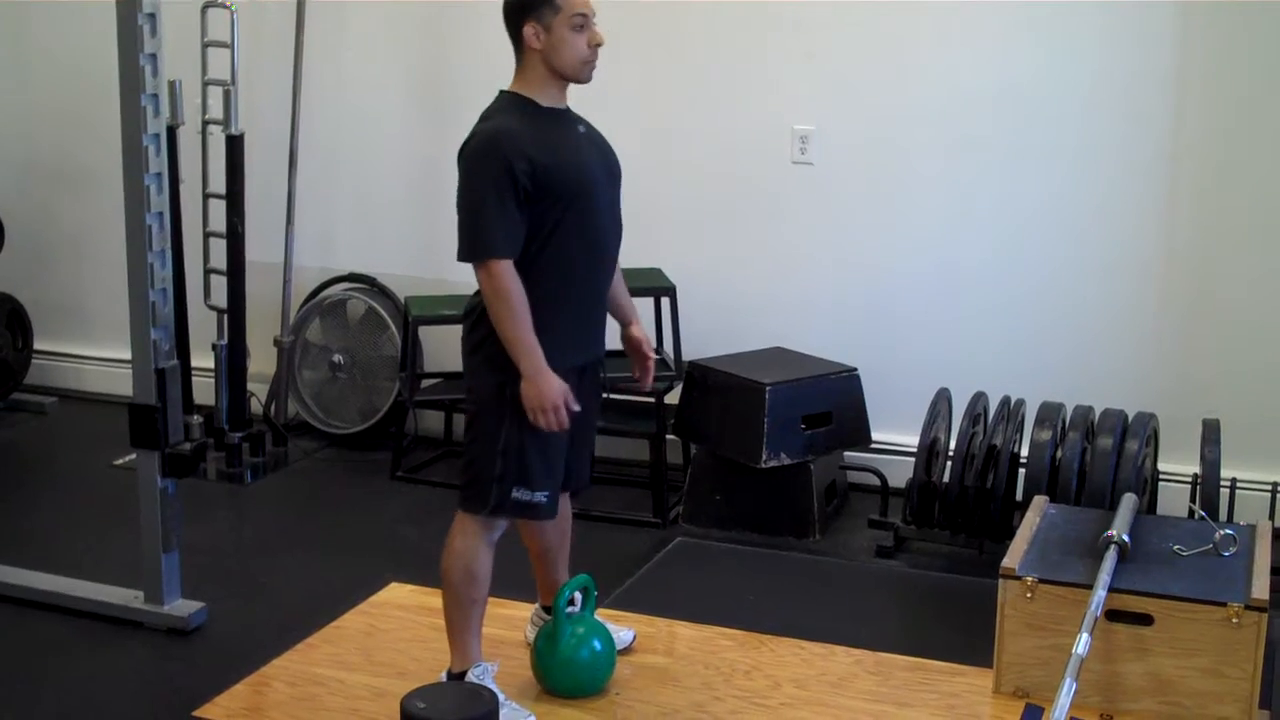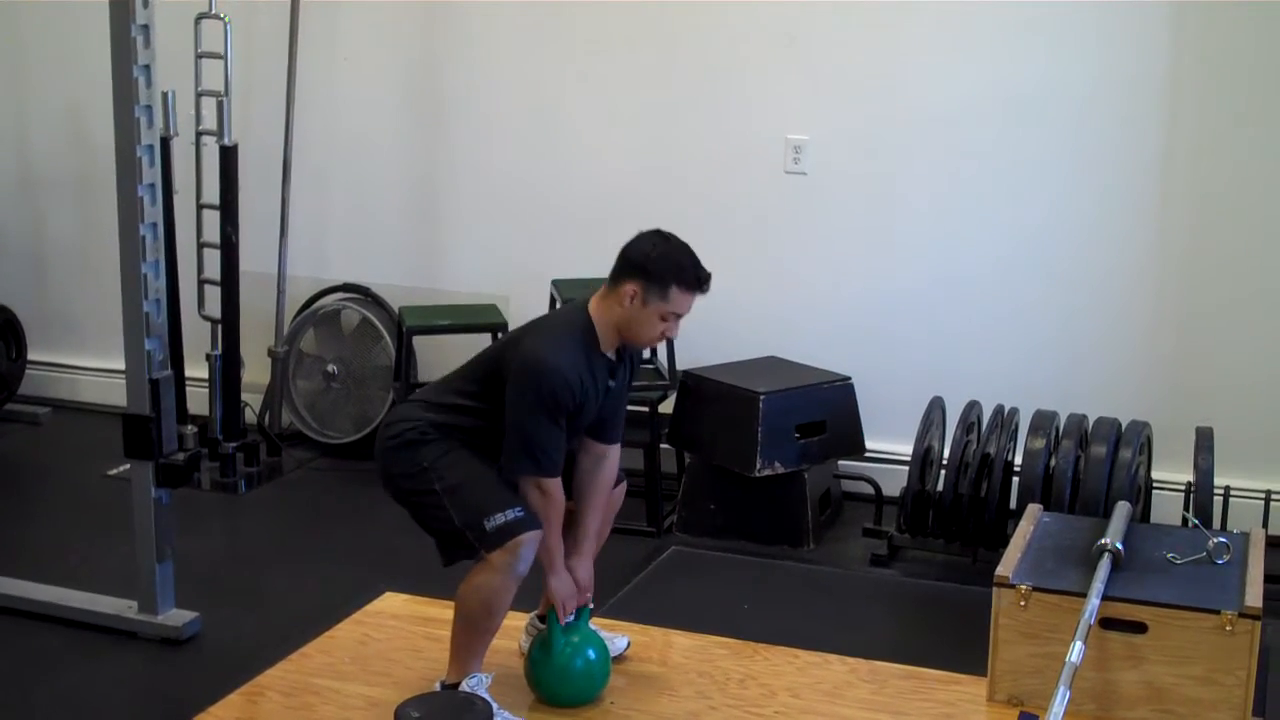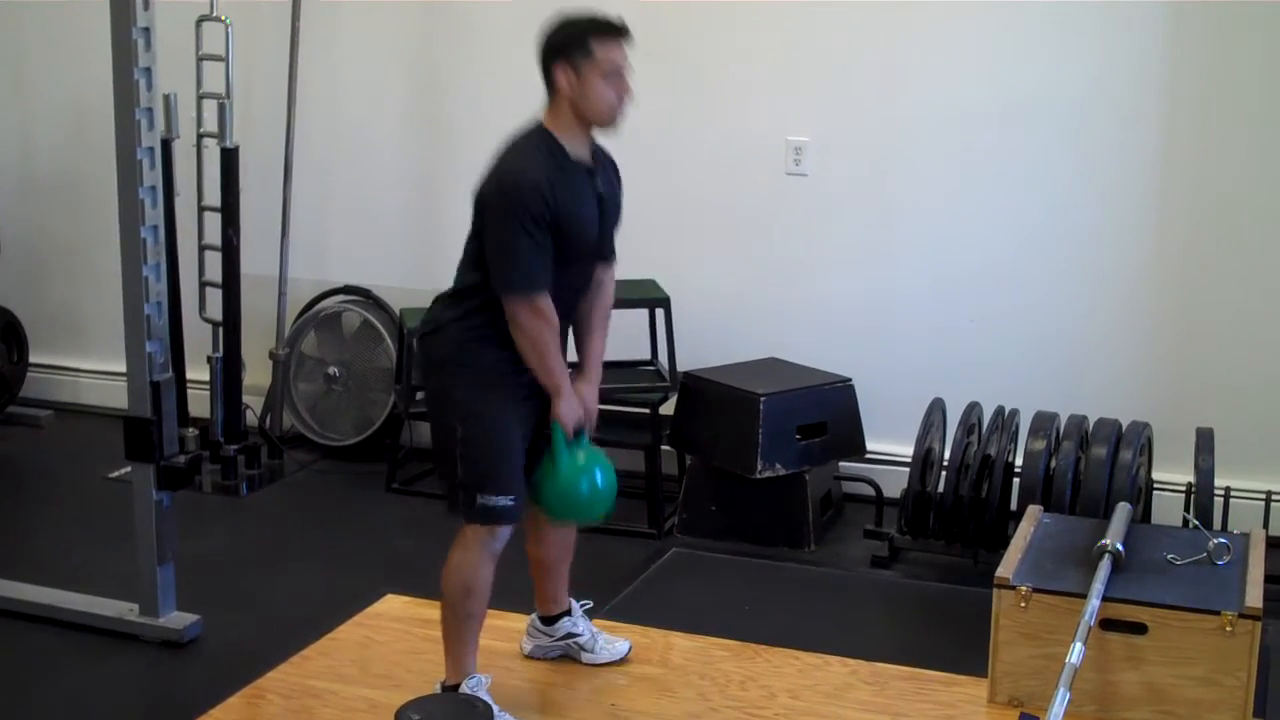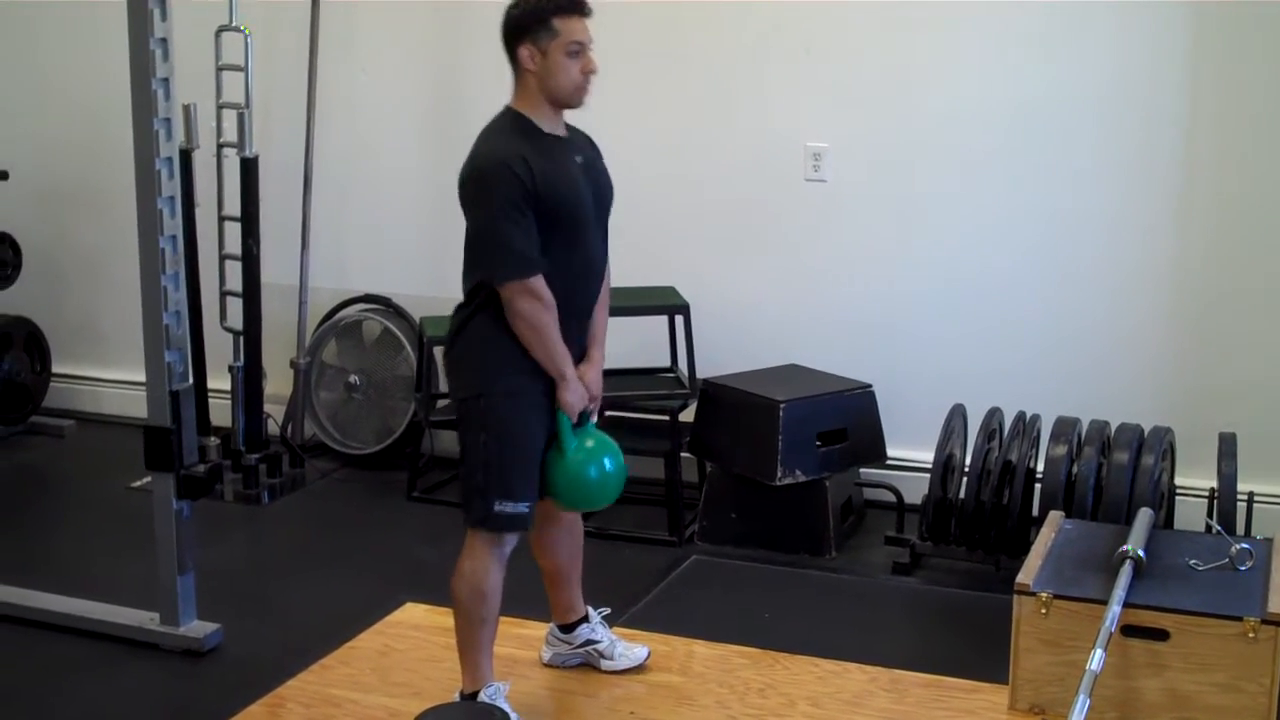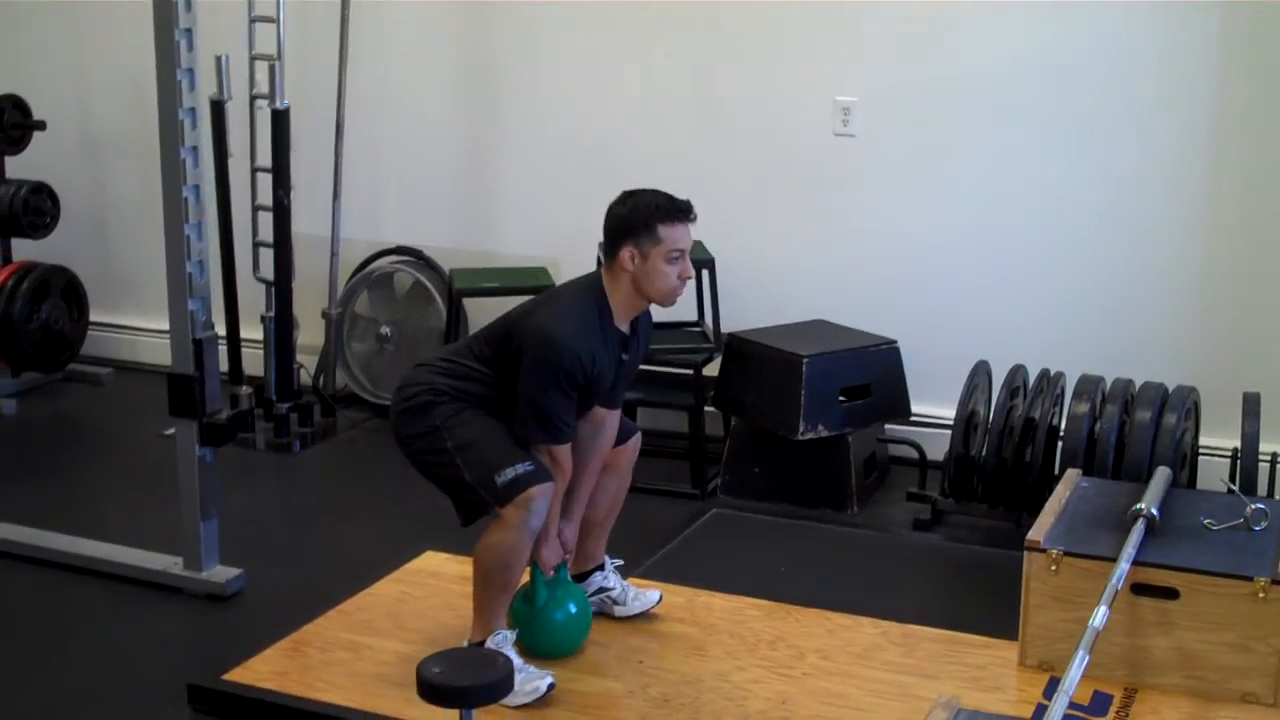
dt=1s
person 1, frame 1
left shoulder: (575, 127)
right shoulder: (501, 140)
right elbow: (494, 267)
left wrist: (629, 319)
right wrist: (533, 371)
left hip: (577, 352)
right hip: (525, 362)
left knee: (554, 491)
right knee: (487, 512)
left ankle: (556, 613)
person 1, frame 2
left shoulder: (621, 348)
right shoulder: (549, 361)
left elbow: (600, 452)
right elbow: (541, 483)
left wrist: (581, 557)
right wrist: (555, 569)
left hip: (496, 442)
right hip: (423, 445)
left knee: (610, 487)
right knee: (516, 541)
left ankle: (549, 623)
person 1, frame 3
left shoulder: (601, 169)
right shoulder: (524, 178)
left elbow: (599, 277)
right elbow: (529, 306)
left wrist: (589, 379)
right wrist: (560, 393)
left hip: (530, 351)
right hip: (470, 355)
right knee: (493, 520)
left ankle: (553, 622)
person 1, frame 4
left shoulder: (580, 148)
right shoulder: (500, 161)
left elbow: (595, 261)
right elbow: (522, 290)
left wrist: (592, 360)
right wrist: (564, 377)
left hip: (564, 365)
right hip: (503, 368)
left knee: (561, 498)
right knee: (496, 528)
left ankle: (571, 630)
person 1, frame 5
left shoulder: (633, 322)
right shoulder: (560, 334)
left elbow: (599, 419)
right elbow: (553, 452)
left wrist: (571, 521)
right wrist: (547, 537)
left hip: (506, 404)
right hip: (436, 408)
left knee: (622, 443)
right knee: (528, 497)
left ankle: (589, 576)
right ankle: (483, 648)
